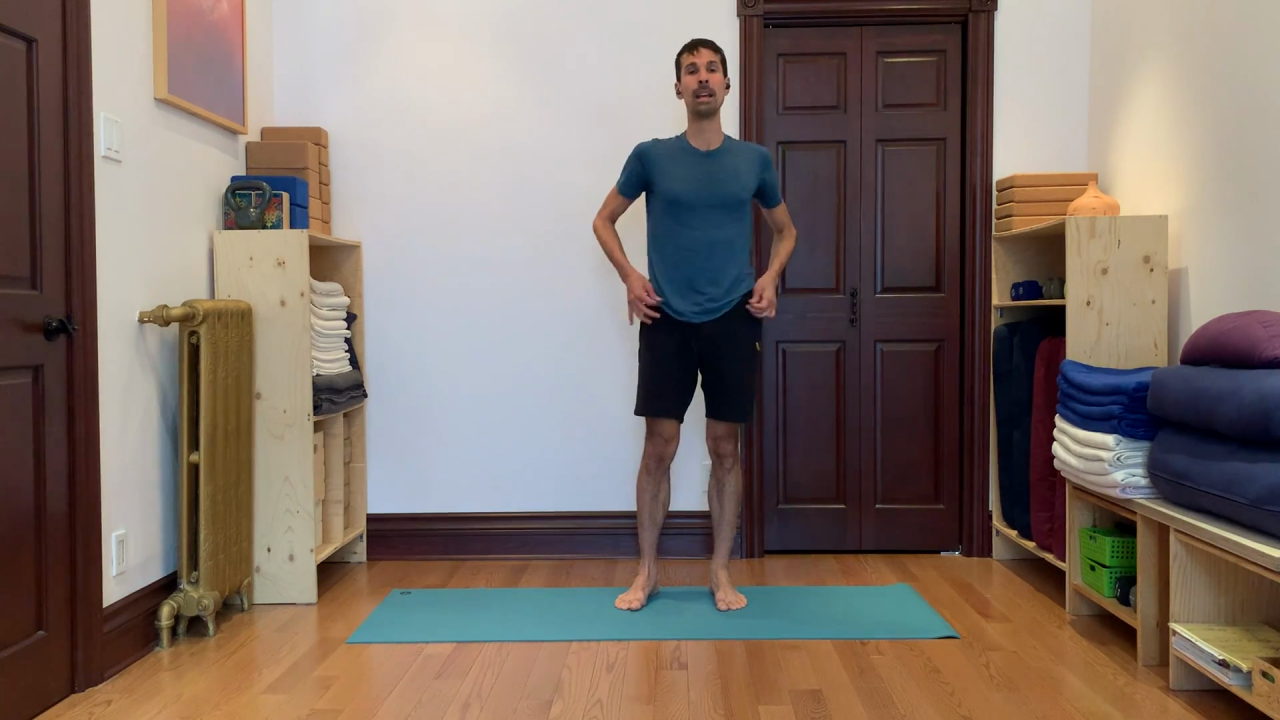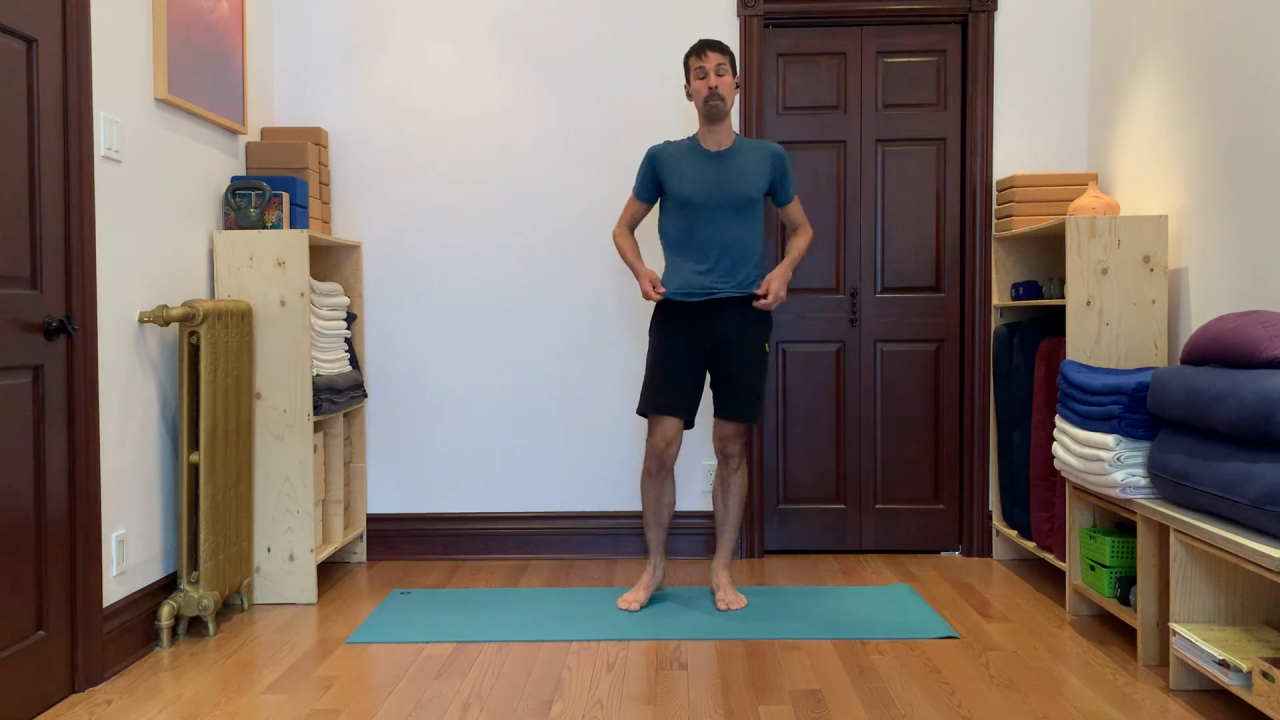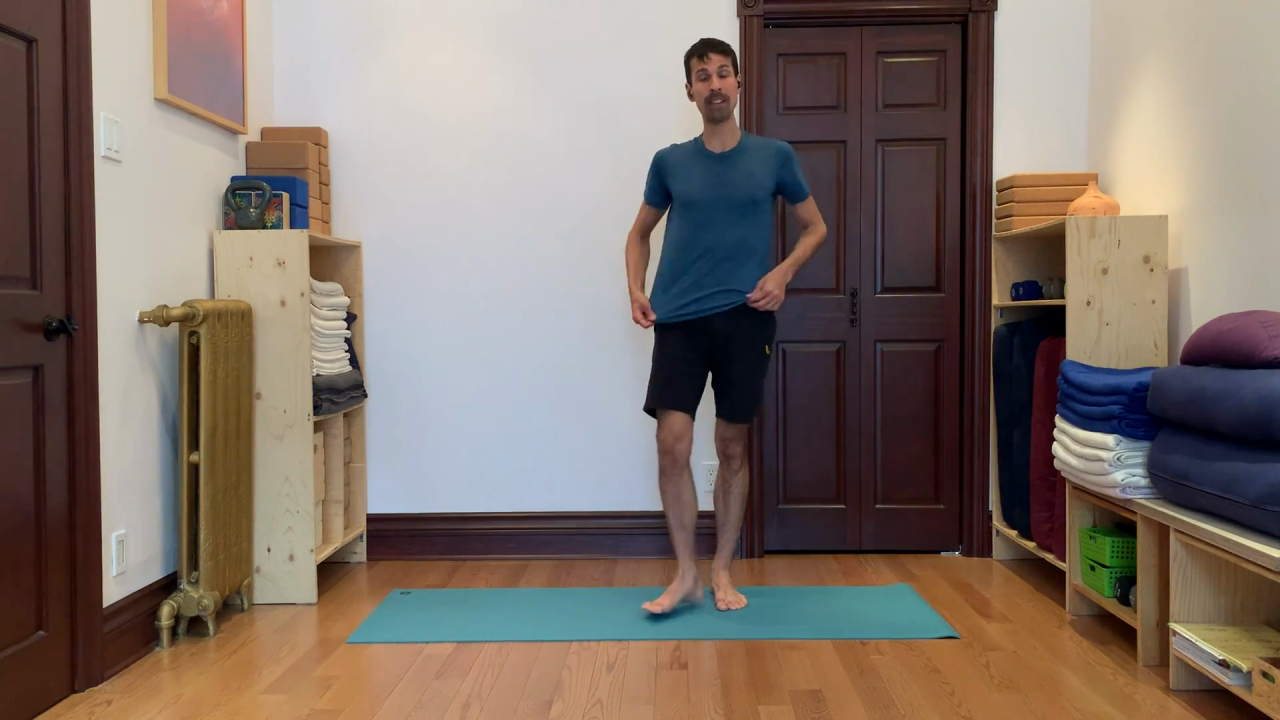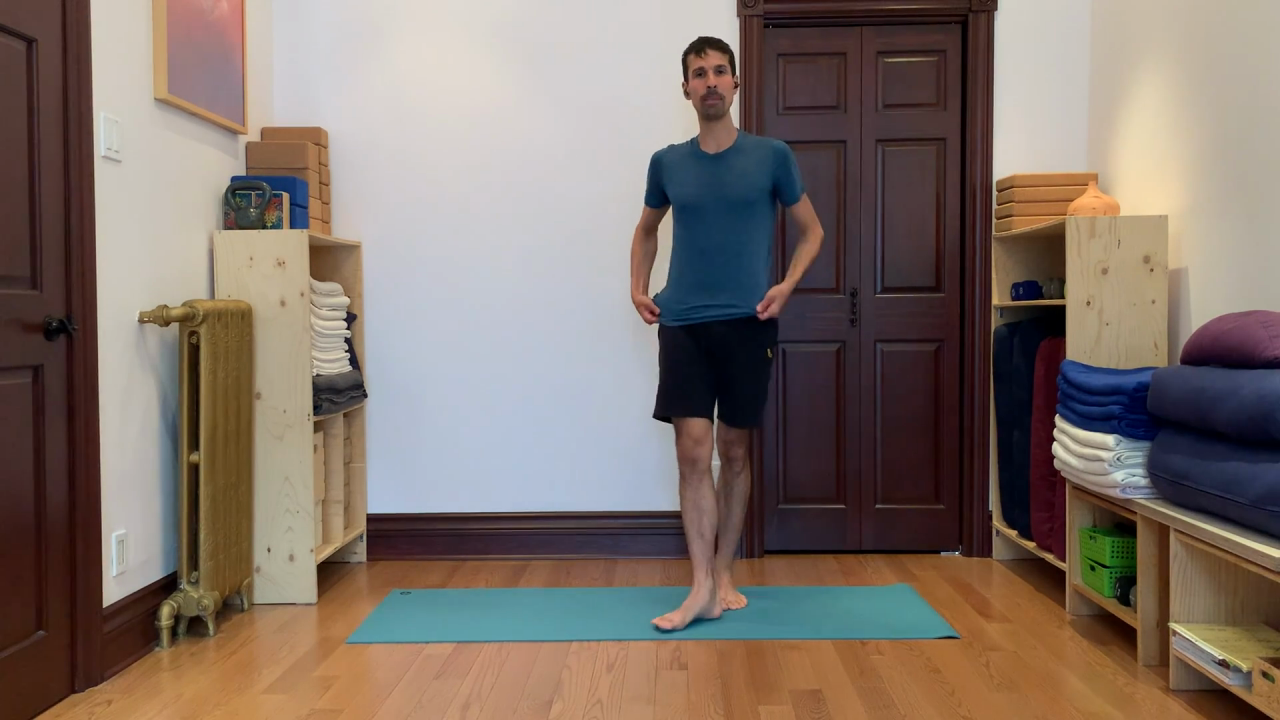
dt=0.2s
person 1, frame 1
left shoulder: (756, 160)
right shoulder: (651, 155)
left elbow: (785, 230)
right elbow: (603, 220)
left wrist: (771, 278)
right wrist: (630, 276)
left hip: (733, 320)
right hip: (668, 321)
left knee: (725, 447)
right knee: (659, 446)
left ankle: (720, 571)
right ankle: (647, 570)
person 1, frame 2
left shoulder: (769, 157)
right shoulder: (663, 158)
left elbow: (801, 229)
right elbow: (624, 228)
left wrist: (782, 272)
right wrist: (641, 273)
left hip: (743, 318)
right hip: (678, 317)
left knee: (732, 448)
right knee: (661, 446)
left ankle: (721, 570)
right ankle: (654, 566)
person 1, frame 3
left shoulder: (775, 156)
right shoulder: (669, 162)
left elbow: (815, 226)
right elbow: (639, 232)
left wrist: (783, 271)
right wrist: (636, 290)
left hip: (745, 320)
right hip: (680, 322)
left knee: (733, 449)
right knee: (672, 444)
left ankle: (722, 570)
right ankle: (685, 573)
person 1, frame 4
left shoulder: (771, 155)
right shoulder: (667, 162)
left elbow: (811, 230)
right elbow: (646, 230)
left wrist: (787, 283)
right wrist: (638, 287)
left hip: (747, 324)
right hip: (682, 324)
left knee: (734, 451)
right knee: (692, 451)
left ankle: (723, 571)
right ankle: (702, 588)
